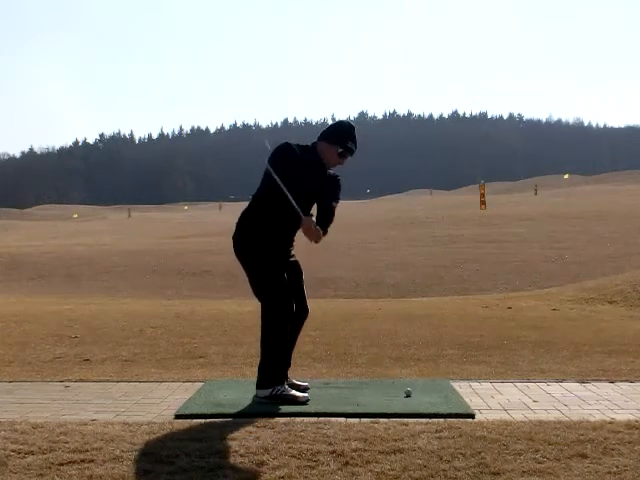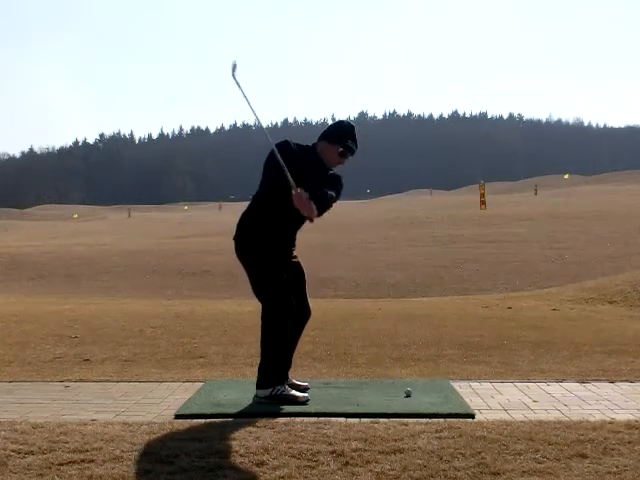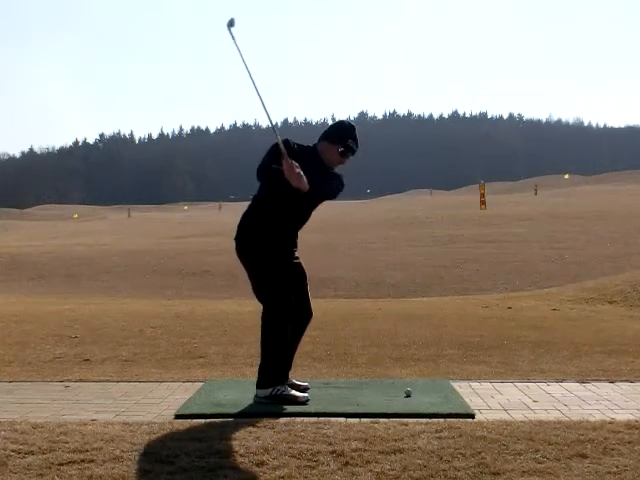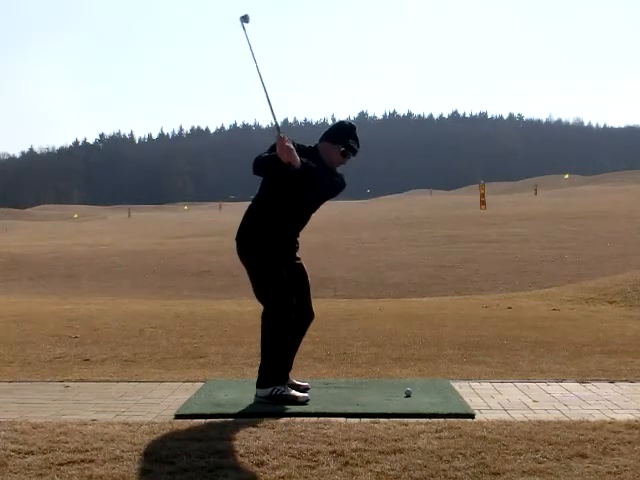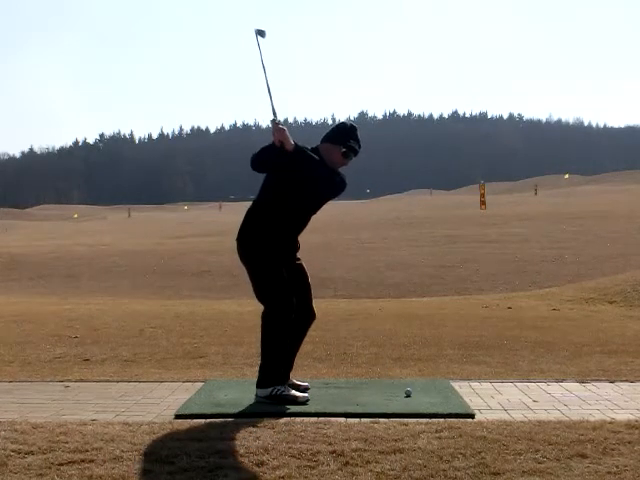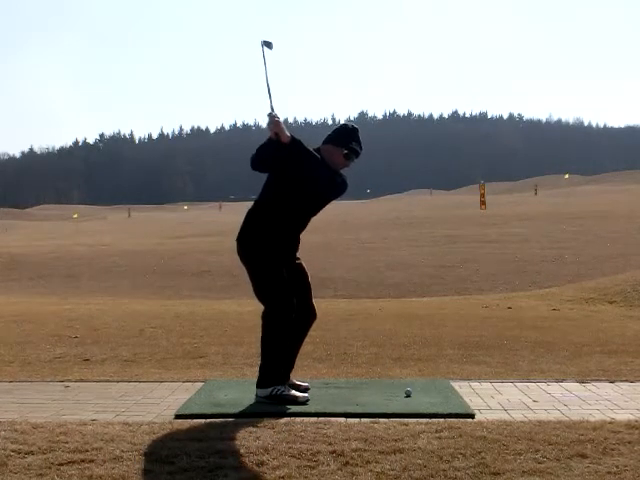
dt=0.2s
person 1, frame 1
left shoulder: (330, 180)
right shoulder: (288, 153)
left elbow: (328, 208)
right elbow: (276, 192)
left wrist: (318, 225)
right wrist: (303, 221)
left hip: (281, 244)
right hip: (254, 239)
left knee: (298, 309)
right knee: (279, 307)
left ankle: (279, 375)
right ankle: (268, 384)
person 1, frame 2
left shoulder: (332, 179)
right shoulder: (288, 151)
left elbow: (327, 199)
right elbow: (270, 181)
left wrist: (312, 206)
right wrist: (293, 196)
left hip: (283, 244)
right hip: (255, 239)
left knee: (299, 310)
right knee: (278, 306)
left ankle: (280, 374)
right ankle: (268, 384)
person 1, frame 3
left shoulder: (334, 179)
right shoulder: (288, 149)
left elbow: (324, 190)
right elbow: (264, 172)
left wrist: (304, 184)
right wrist: (285, 174)
left hip: (284, 245)
right hip: (255, 240)
left knee: (301, 311)
right knee: (279, 306)
left ankle: (280, 375)
right ankle: (268, 384)
person 1, frame 4
left shoulder: (335, 180)
right shoulder: (286, 149)
left elbow: (318, 179)
right elbow: (259, 166)
left wrist: (296, 163)
right wrist: (280, 157)
left hip: (286, 245)
right hip: (256, 240)
left knee: (303, 311)
right knee: (280, 307)
left ankle: (280, 375)
right ankle: (268, 384)
person 1, frame 5
left shoulder: (336, 181)
right shoulder: (286, 155)
left elbow: (316, 173)
right elbow: (257, 163)
left wrist: (291, 147)
right wrist: (278, 145)
left hip: (286, 246)
right hip: (257, 241)
left knee: (304, 312)
right knee: (280, 307)
left ankle: (281, 375)
right ankle: (268, 384)
person 1, frame 6
left shoulder: (337, 183)
right shoulder: (290, 156)
left elbow: (315, 171)
right elbow: (258, 163)
left wrist: (288, 139)
right wrist: (275, 139)
left hip: (286, 248)
right hip: (257, 242)
left knee: (305, 313)
right knee: (281, 307)
left ankle: (281, 376)
right ankle: (269, 384)
